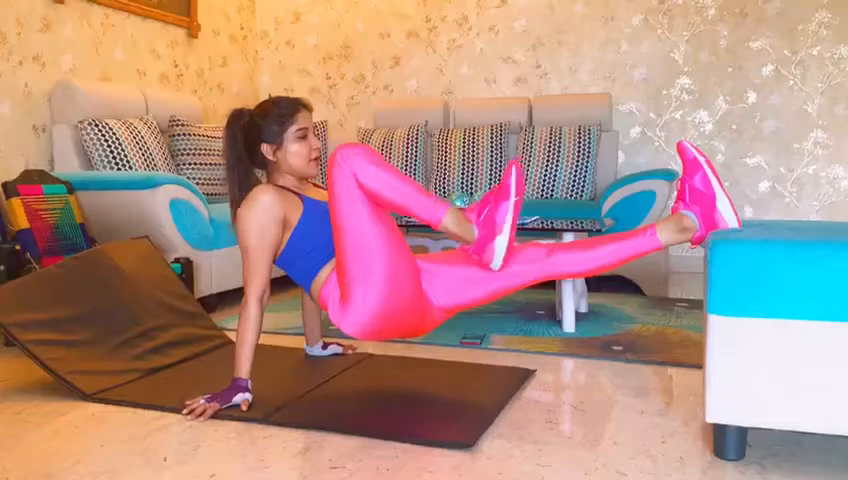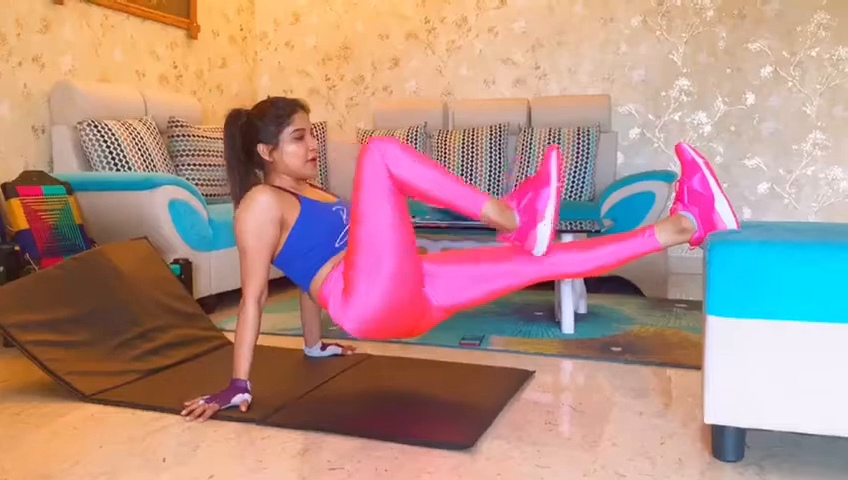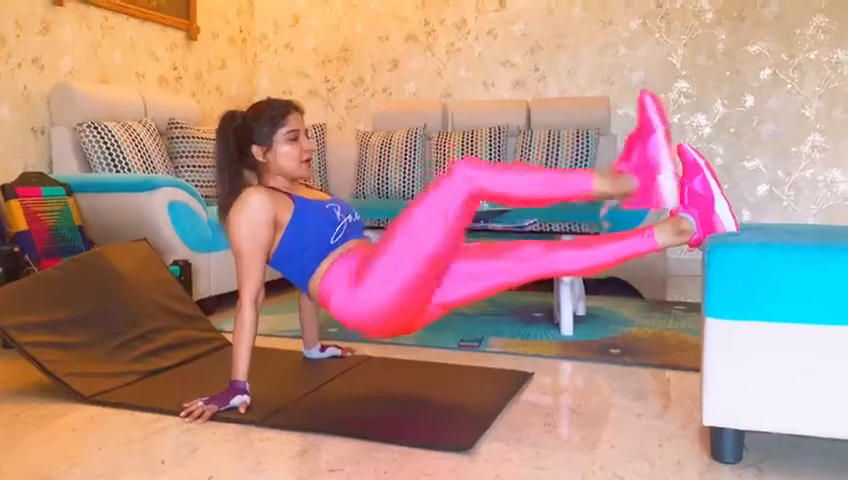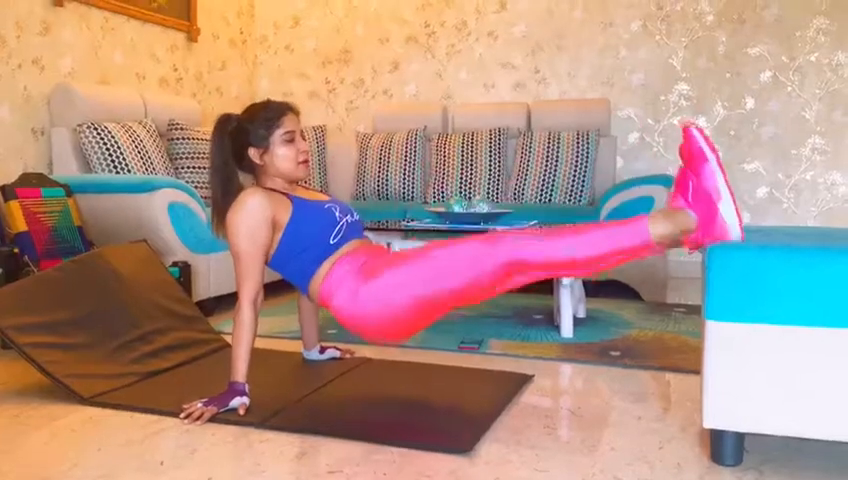
dt=0.2s
person 1, frame 1
left shoulder: (311, 192)
right shoulder: (264, 203)
right elbow: (255, 294)
left wrist: (316, 344)
right wrist: (238, 385)
left hip: (410, 292)
right hip: (375, 304)
left knee: (540, 258)
right knee: (351, 158)
left ankle: (685, 223)
right ankle: (470, 226)
person 1, frame 2
left shoulder: (307, 193)
right shoulder: (262, 203)
right elbow: (253, 296)
left wrist: (315, 344)
right wrist: (237, 384)
left hip: (407, 291)
right hip: (373, 301)
left knee: (540, 257)
right knee: (380, 151)
left ankle: (683, 225)
right ankle: (508, 215)
person 1, frame 3
left shoulder: (304, 194)
right shoulder: (256, 205)
right elbow: (250, 296)
left wrist: (314, 347)
right wrist: (236, 387)
left hip: (403, 292)
right hip: (372, 295)
left knee: (535, 255)
right knee: (464, 174)
left ankle: (682, 225)
right ankle: (624, 181)
person 1, frame 4
left shoulder: (301, 194)
right shoulder: (255, 206)
right elbow: (249, 297)
left wrist: (312, 347)
right wrist: (235, 388)
left hip: (399, 293)
right hip: (374, 297)
left knee: (529, 255)
right knee: (514, 247)
left ankle: (684, 228)
right ankle: (676, 218)
